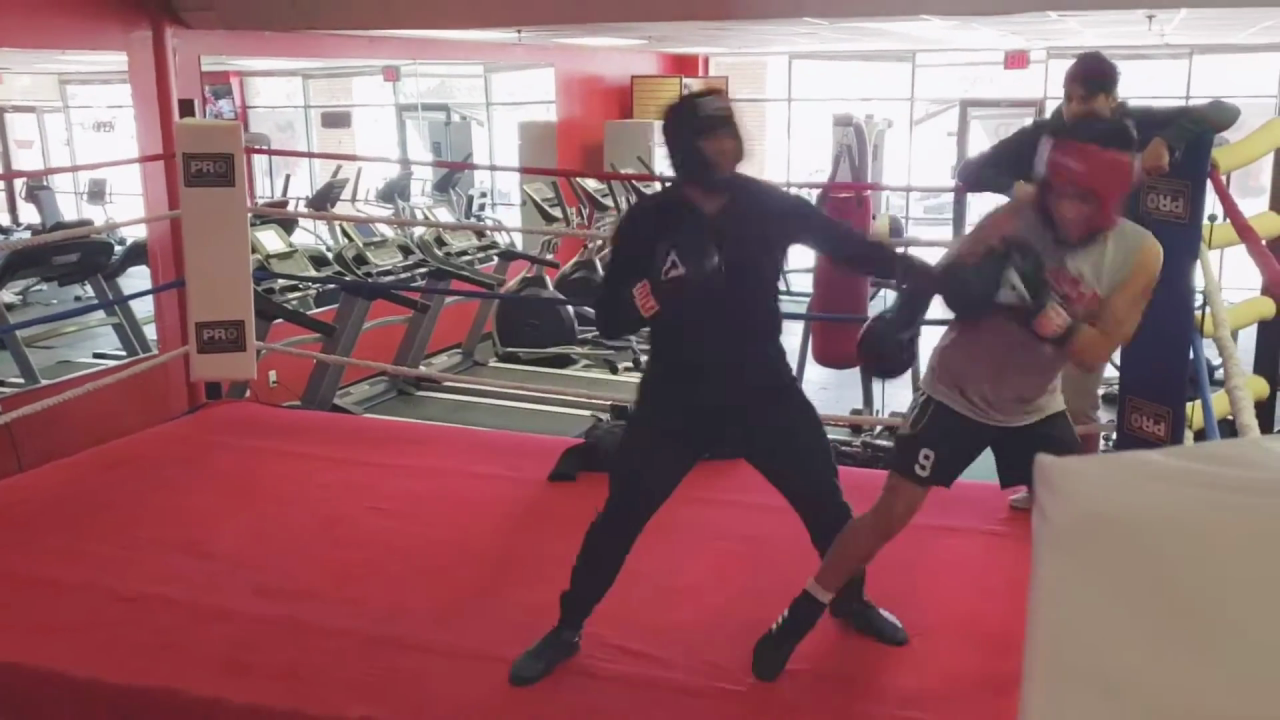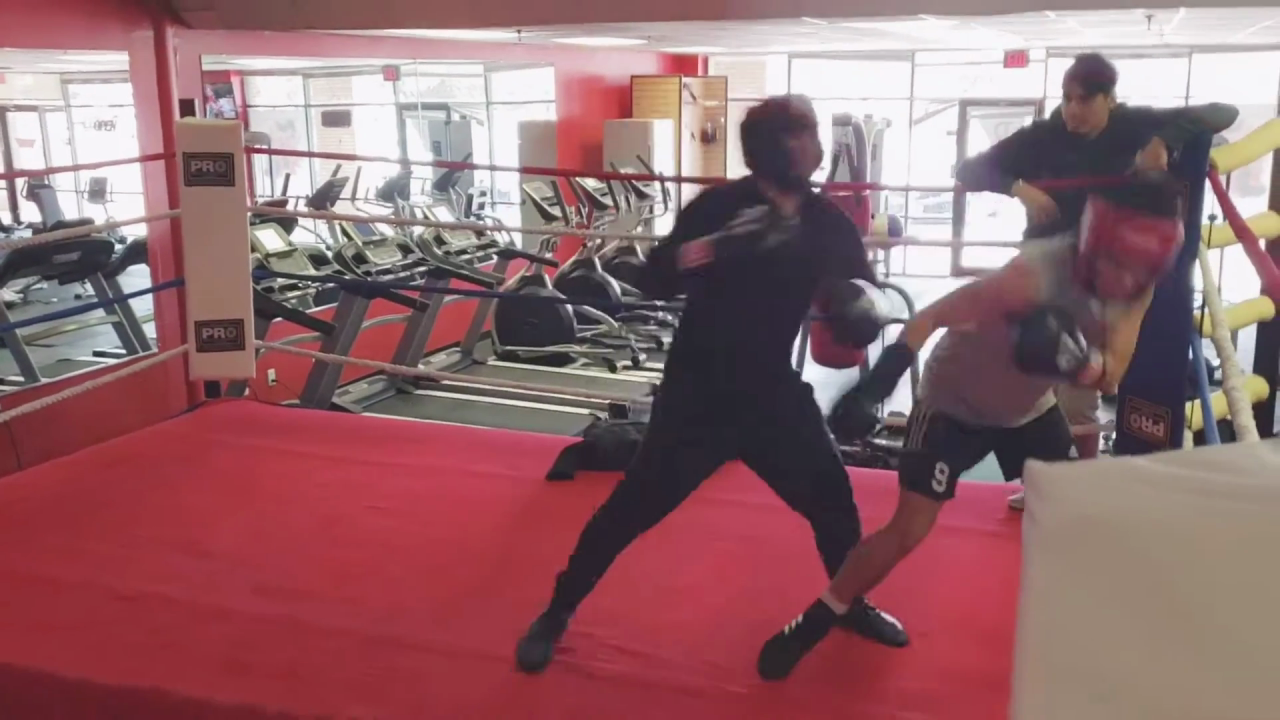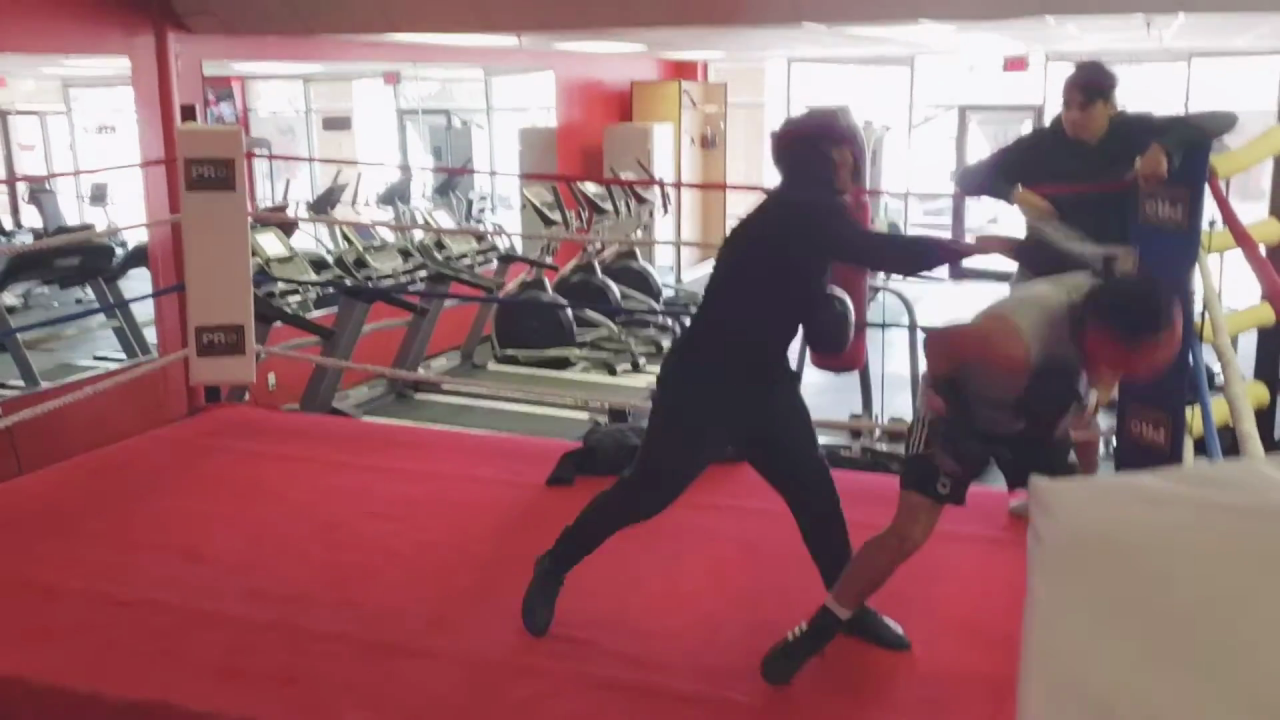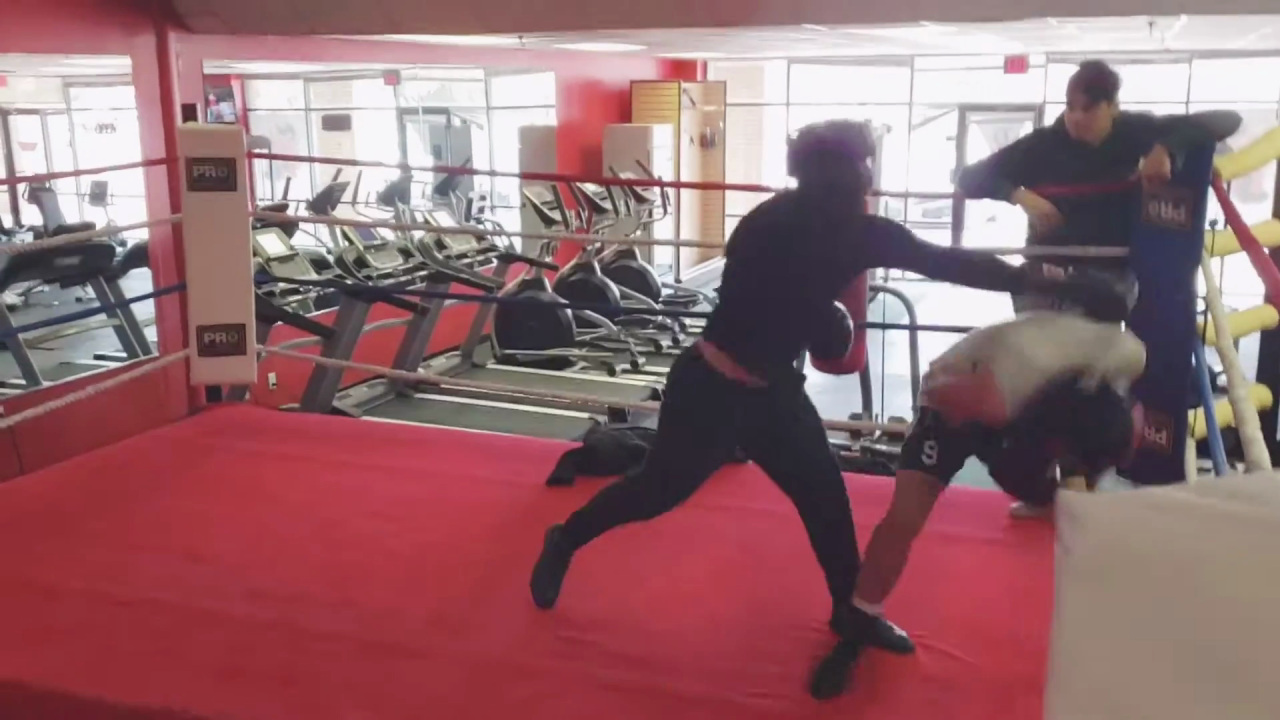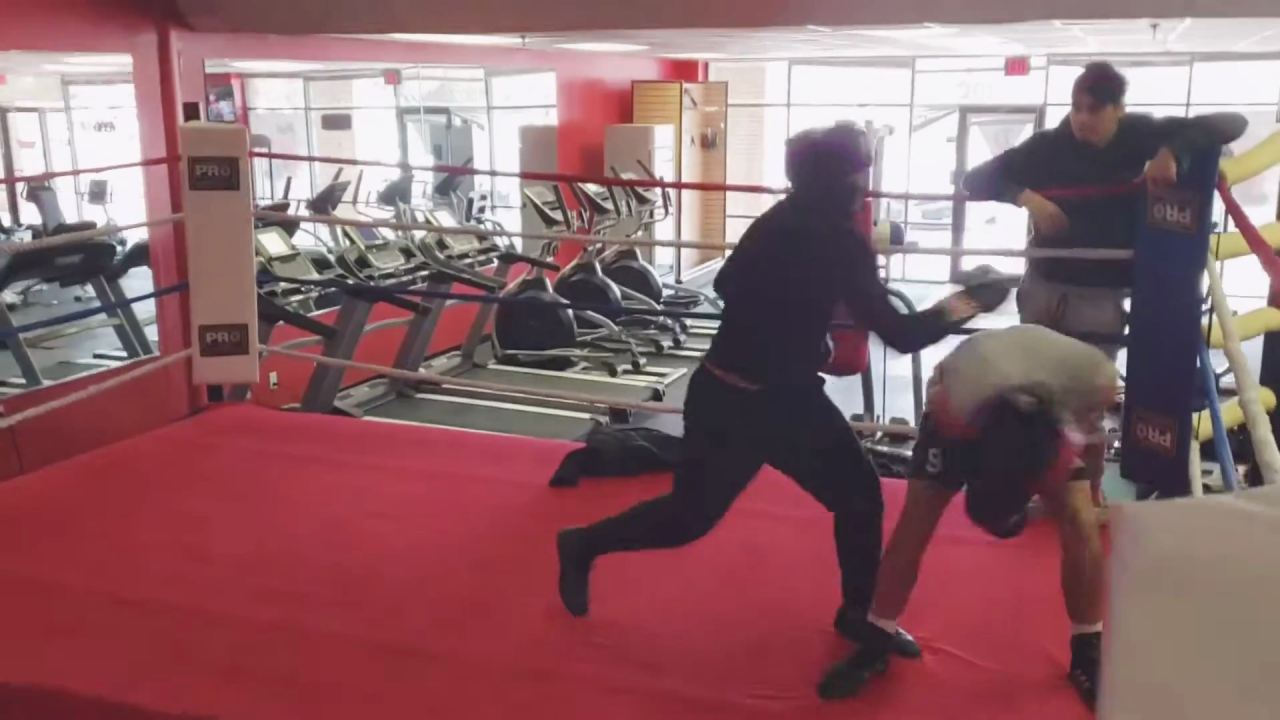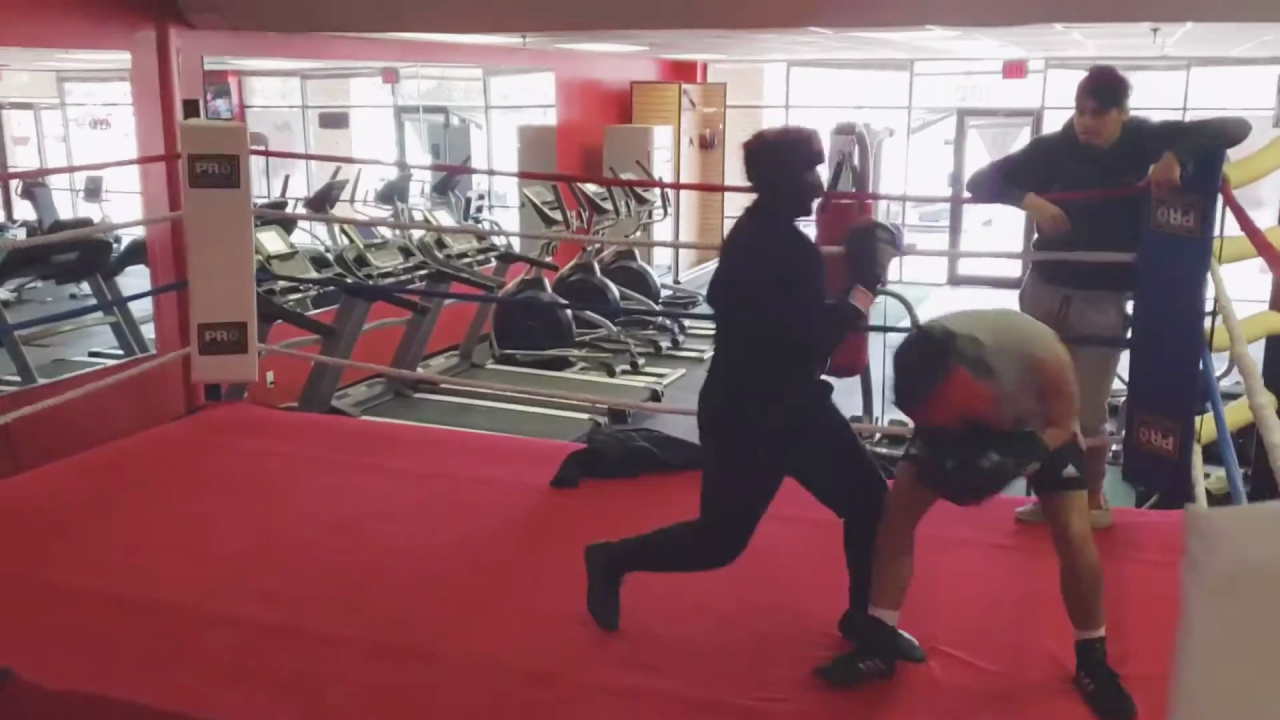
dt=0.1s
person 1, frame 1
left shoulder: (763, 204)
right shoulder: (648, 220)
left elbow: (851, 246)
right elbow: (611, 320)
left wrist: (924, 273)
right wrist: (667, 280)
left hip: (762, 384)
right hip: (680, 389)
left knee: (822, 497)
right knee: (625, 509)
left ankle: (851, 601)
right ankle: (566, 631)
person 1, frame 2
left shoulder: (824, 220)
right shoulder: (725, 205)
left elbow: (852, 282)
right elbow: (658, 278)
right wrist: (724, 244)
left hip: (772, 384)
right hip: (698, 384)
left knee: (832, 498)
right knee: (638, 502)
left ankle: (851, 603)
right ankle: (558, 612)
person 1, frame 3
left shoulder: (812, 217)
right shoulder: (807, 212)
right elbow: (887, 252)
right wrist: (972, 245)
left hip: (763, 385)
right hip: (707, 381)
left knee: (815, 495)
right knee: (647, 492)
left ankle: (848, 606)
right ankle: (555, 568)
person 1, frame 4
left shoulder: (780, 218)
right shoulder: (841, 229)
right elbow: (950, 263)
right wrist: (1046, 276)
left hip: (767, 387)
right hip: (712, 389)
left knee: (824, 497)
right knee: (658, 489)
left ankle: (850, 609)
right ankle: (562, 542)
person 1, frame 5
left shoulder: (789, 225)
right shoulder: (831, 238)
left elbow: (728, 284)
right elbow: (899, 334)
left wrist: (786, 322)
right wrist: (971, 299)
left hip: (787, 393)
right hip: (732, 403)
left knee: (860, 495)
right knee: (691, 513)
left ankle: (858, 611)
right ankle: (582, 546)
person 1, frame 6
left shoulder: (762, 231)
right shoulder: (780, 245)
left elbow: (722, 297)
right elbow: (819, 335)
right wrist: (866, 279)
left hip: (788, 401)
right hip: (748, 409)
left knee: (867, 496)
right knee: (724, 538)
left ankle: (863, 615)
right ankle: (611, 562)
person 2, frame 1
left shoulder: (1142, 257)
right shoulder: (1015, 222)
left elbow: (1095, 352)
right elbow: (945, 279)
left wrist: (1042, 306)
left hip: (1037, 409)
right hip: (957, 395)
right knee: (892, 511)
right ankle: (805, 611)
person 2, frame 2
left shoulder: (1142, 280)
right shoulder: (1033, 276)
left elbow: (1111, 373)
right elbow: (933, 317)
left wrist: (1076, 358)
right wrist: (878, 378)
left hip: (1028, 407)
right hip: (956, 401)
right knee: (907, 531)
right ankle: (815, 620)
person 2, frame 3
left shoulder: (1135, 313)
right shoulder: (1014, 338)
left elbow: (1100, 385)
right elbow: (937, 345)
left wrist: (1077, 405)
right wrist: (950, 415)
left hip: (1030, 412)
right hip: (965, 398)
right knee: (907, 536)
right ankle: (822, 627)
person 2, frame 4
left shoulder: (1128, 358)
right shoulder: (993, 392)
right elbow: (941, 395)
right wrist: (1006, 457)
left hip: (1026, 423)
right hip: (964, 408)
right knee: (903, 518)
right ankle: (851, 639)
person 2, frame 5
left shoulder: (1093, 375)
right shoulder: (955, 405)
left elbow: (1084, 428)
right elbow: (939, 419)
right wrist: (982, 487)
left hip: (1041, 424)
right hip: (971, 423)
left knee: (1080, 528)
right knee: (911, 528)
left ankle: (1087, 653)
right ankle: (874, 647)
person 2, frame 6
left shoulder: (1037, 351)
left elbow: (1060, 422)
left wrist: (1012, 460)
left hip: (1040, 424)
right hip: (958, 420)
left knee: (1074, 538)
right knee: (897, 509)
left ankle: (1093, 658)
right ankle: (878, 644)
person 3, frame 1
left shoulder: (1137, 127)
right shoulder: (1040, 136)
left elbow: (1223, 113)
right elbow: (969, 171)
left wrist: (1165, 141)
right wrist: (1018, 186)
left knee: (1078, 400)
person 3, frame 2
left shoulder: (1136, 128)
right shoulder: (1040, 137)
left elbow: (1221, 114)
right elbow: (968, 172)
left wrist: (1163, 142)
right wrist: (1018, 188)
left knee: (1077, 400)
person 3, frame 3
left shoulder: (1137, 133)
right shoulder: (1039, 143)
left elbow: (1219, 121)
right elbow: (968, 178)
left wrist: (1165, 147)
right wrist: (1016, 192)
right hip: (1039, 275)
person 3, frame 4
left shoulder: (1140, 133)
right shoulder: (1043, 145)
left elbow: (1224, 120)
right elbow: (970, 179)
left wrist: (1168, 148)
right wrist: (1019, 192)
person 3, frame 5
left shoulder: (1143, 137)
right shoulder: (1048, 145)
left elbow: (1231, 124)
right elbow: (976, 180)
left wrist: (1172, 153)
right wrist: (1025, 197)
left hip: (1101, 293)
right hip: (1042, 288)
left ankle: (1090, 490)
person 3, frame 6
left shoulder: (1147, 141)
right shoulder: (1052, 148)
left elbow: (1235, 128)
right elbow: (980, 182)
left wrist: (1176, 156)
right wrist: (1029, 199)
left hip: (1104, 296)
right hip: (1045, 289)
left knee: (1088, 409)
left ankle: (1092, 493)
